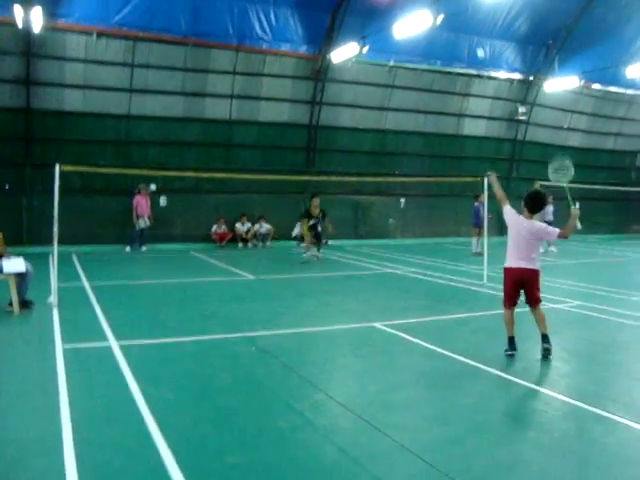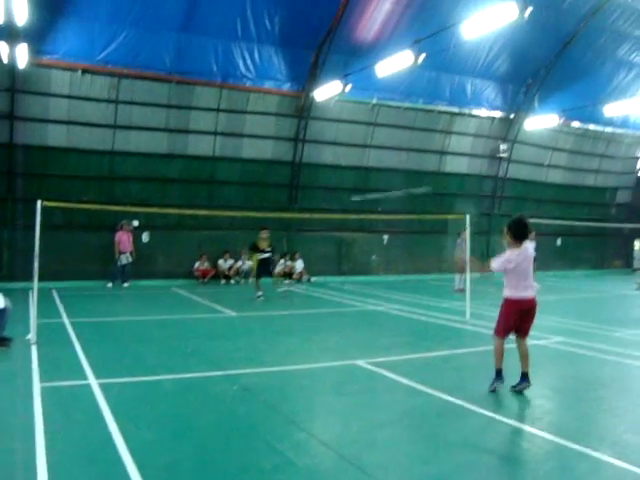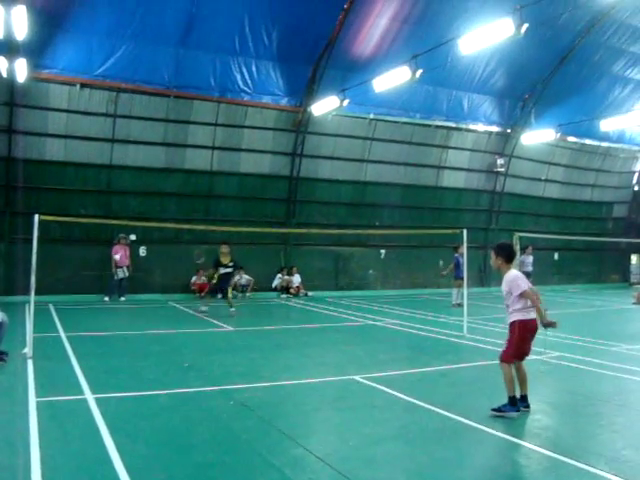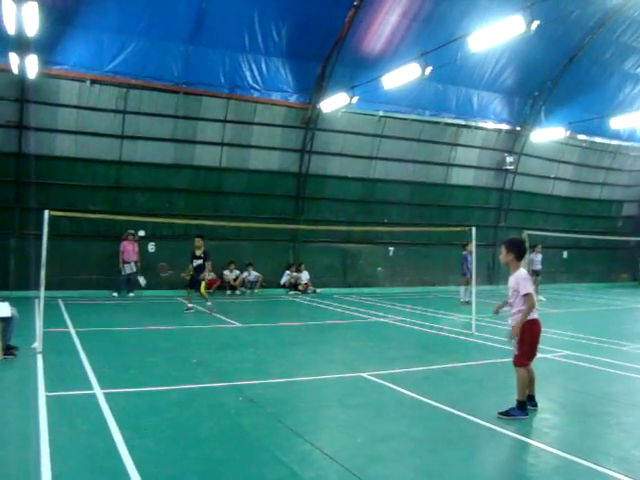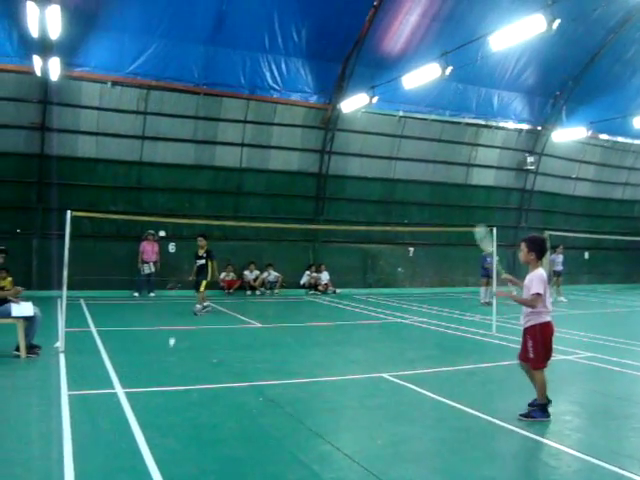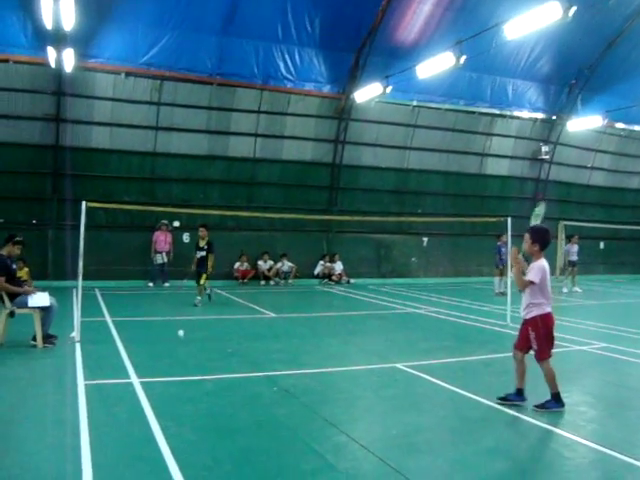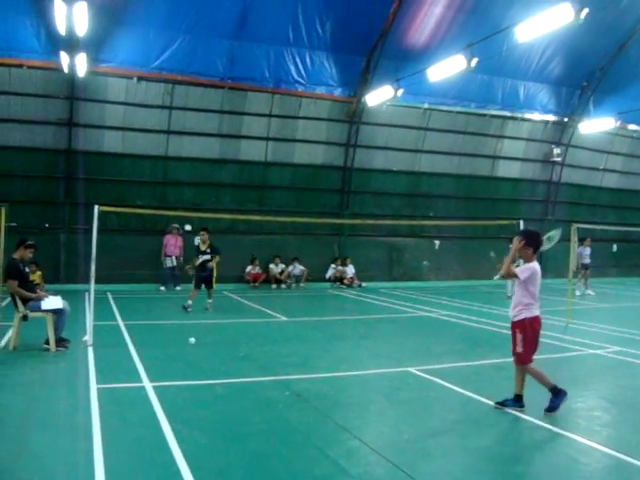
dt=0.3s
person 1, frame 1
left shoulder: (513, 219)
right shoulder: (541, 228)
left elbow: (502, 199)
right elbow: (565, 234)
left wrist: (493, 180)
right wrist: (573, 218)
left hip: (511, 269)
right hip: (531, 271)
left knee: (509, 307)
right knee: (535, 307)
left ankle: (511, 344)
right ankle: (545, 340)
person 1, frame 2
left shoulder: (508, 257)
right shoulder: (528, 249)
left elbow: (487, 268)
left hip: (514, 301)
right hip: (530, 300)
left knee: (499, 336)
right knee: (521, 339)
left ankle: (498, 375)
right ankle: (525, 378)
person 1, frame 3
left shoulder: (511, 278)
right shoulder: (515, 275)
left elbow: (532, 297)
right elbow: (534, 294)
left wrist: (542, 318)
right wrist: (543, 319)
left hip: (521, 322)
right hip: (526, 321)
left knee: (505, 361)
right knee: (517, 361)
left ankle: (512, 404)
right ankle: (523, 400)
person 1, frame 4
left shoulder: (521, 276)
right shoulder: (515, 275)
left elbow: (531, 303)
left wrist: (517, 325)
right wrist: (505, 303)
left hip: (526, 324)
right hip: (524, 324)
left knee: (520, 364)
right knee: (525, 364)
left ankle: (521, 407)
right ankle: (531, 399)
person 1, frame 5
left shoulder: (538, 275)
right shoulder: (533, 274)
left elbow: (533, 302)
left wrist: (510, 295)
right wrist: (514, 281)
left hip: (539, 326)
right hip: (533, 326)
left knee: (536, 367)
right knee: (524, 363)
left ankle: (542, 409)
right ankle: (542, 397)
person 1, frame 6
left shoulder: (539, 266)
right shoulder: (536, 265)
left elbow: (521, 286)
right elbow: (525, 281)
left wrist: (515, 261)
right wrist: (519, 263)
left hip: (539, 318)
right hip: (531, 317)
left knee: (543, 359)
right knee: (518, 353)
left ankle: (556, 400)
right ankle: (518, 393)
person 1, frame 7
left shoulder: (530, 268)
right shoulder: (527, 267)
left elbow: (504, 274)
left wrist: (513, 252)
left hip: (527, 320)
right hip: (521, 319)
left knee: (524, 364)
right knee: (519, 361)
left ankle: (556, 392)
right ankle: (517, 399)
